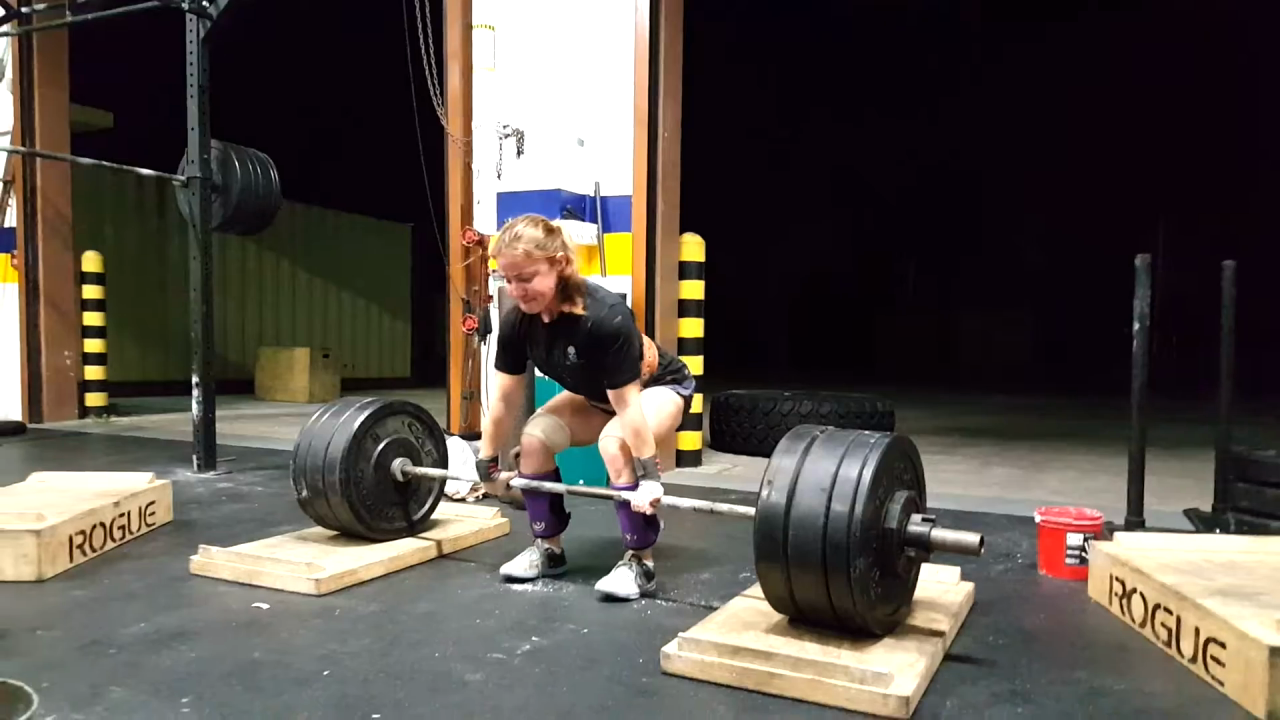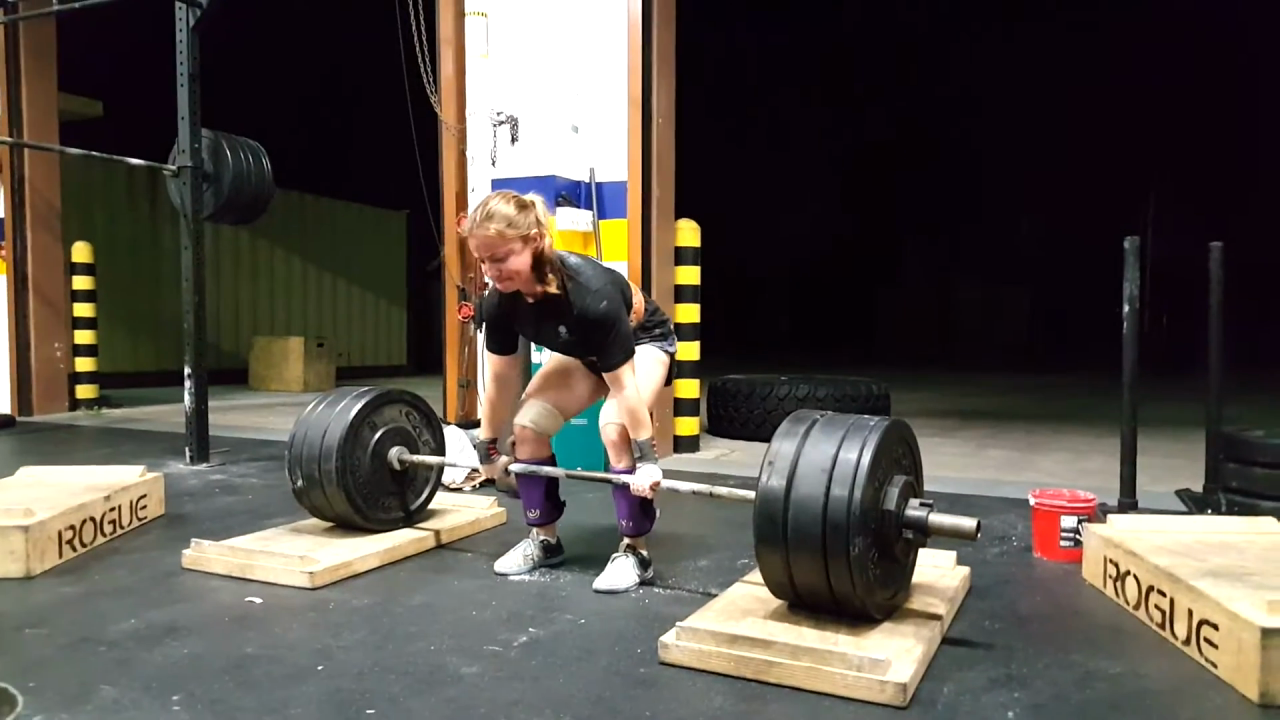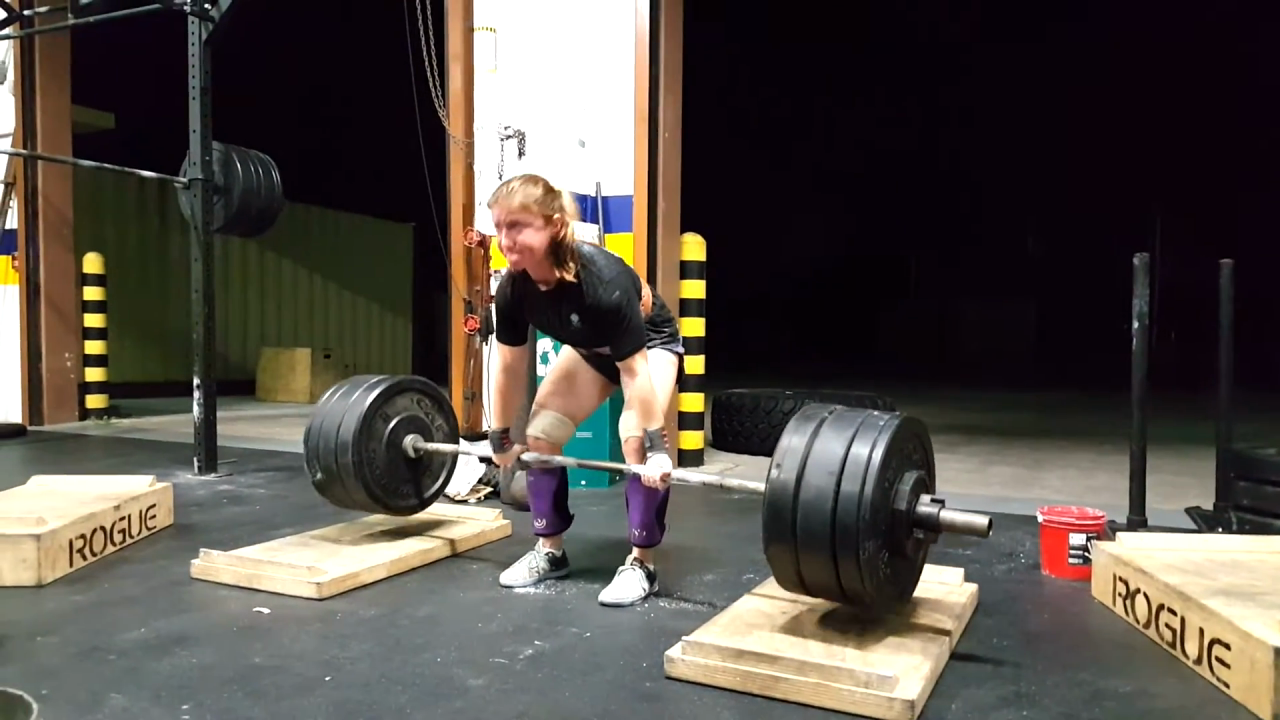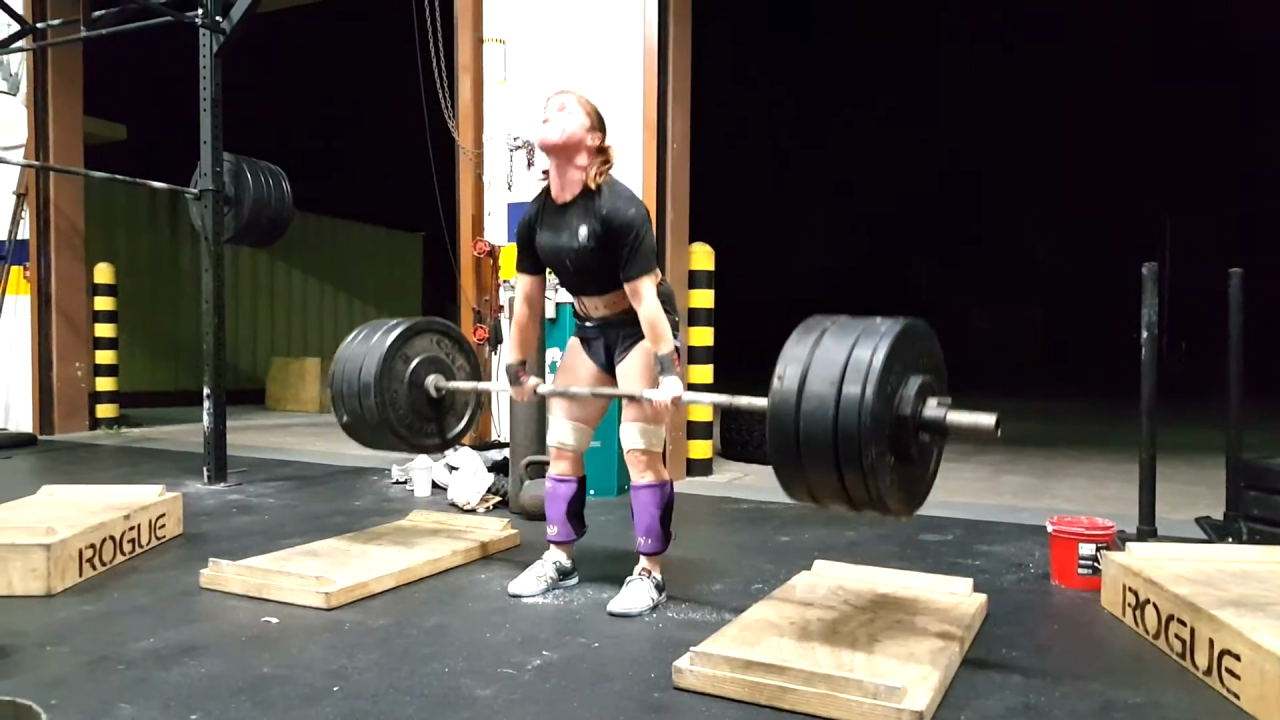
dt=0.7s
person 1, frame 1
left shoulder: (605, 317)
right shoulder: (516, 323)
left elbow: (627, 404)
right elbow: (505, 399)
left wrist: (649, 477)
right wrist: (487, 462)
left hip: (658, 386)
right hip: (595, 394)
left knee: (616, 443)
right knee: (535, 437)
left ankle: (639, 561)
right ankle: (548, 547)
person 1, frame 2
left shoulder: (590, 292)
right shoulder: (499, 302)
left elbow: (623, 385)
right elbow: (500, 380)
left wrist: (647, 460)
right wrist: (488, 448)
left hip: (642, 340)
right hip: (580, 351)
left knee: (615, 427)
right knee: (527, 424)
left ankle: (634, 551)
right ankle: (544, 538)
person 1, frame 3
left shoulder: (603, 281)
right shoulder: (512, 289)
left elbow: (635, 373)
right elbow: (510, 367)
left wrist: (657, 449)
right wrist: (500, 437)
left hip: (650, 341)
right hip: (589, 348)
left knee: (636, 440)
right knee: (540, 434)
left ankle: (641, 564)
right ankle: (549, 550)
person 1, frame 4
left shoulder: (619, 208)
right shoulder: (535, 217)
left elbow: (645, 296)
right elbow: (527, 299)
left wrist: (668, 374)
right wrist: (517, 369)
left hip: (639, 332)
right hip: (589, 332)
left knee: (641, 449)
right knee: (562, 446)
left ankle: (649, 574)
right ankle: (558, 559)
